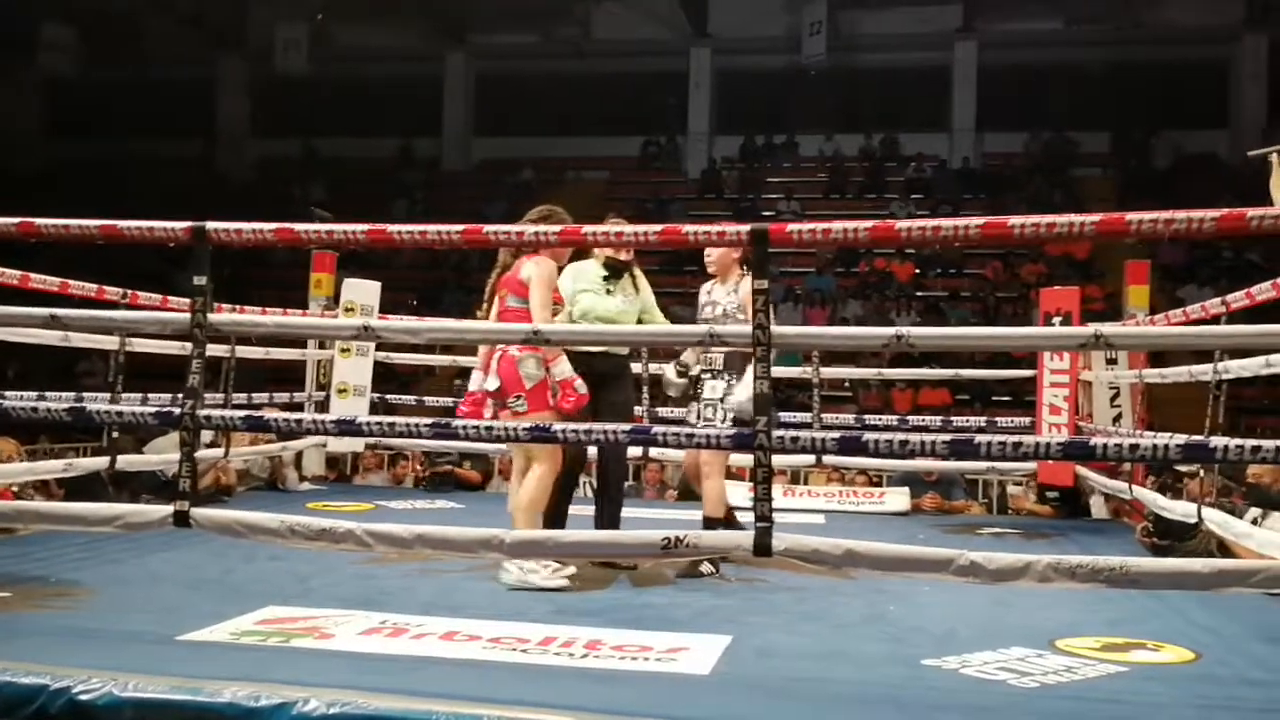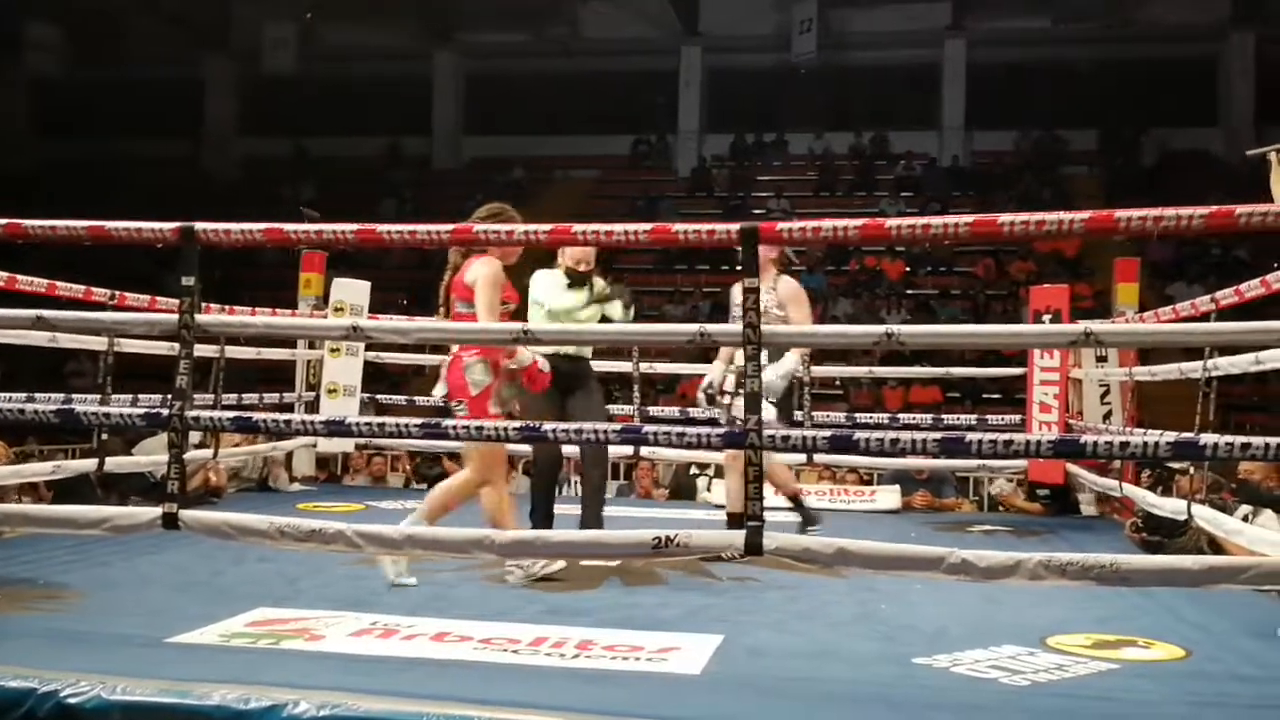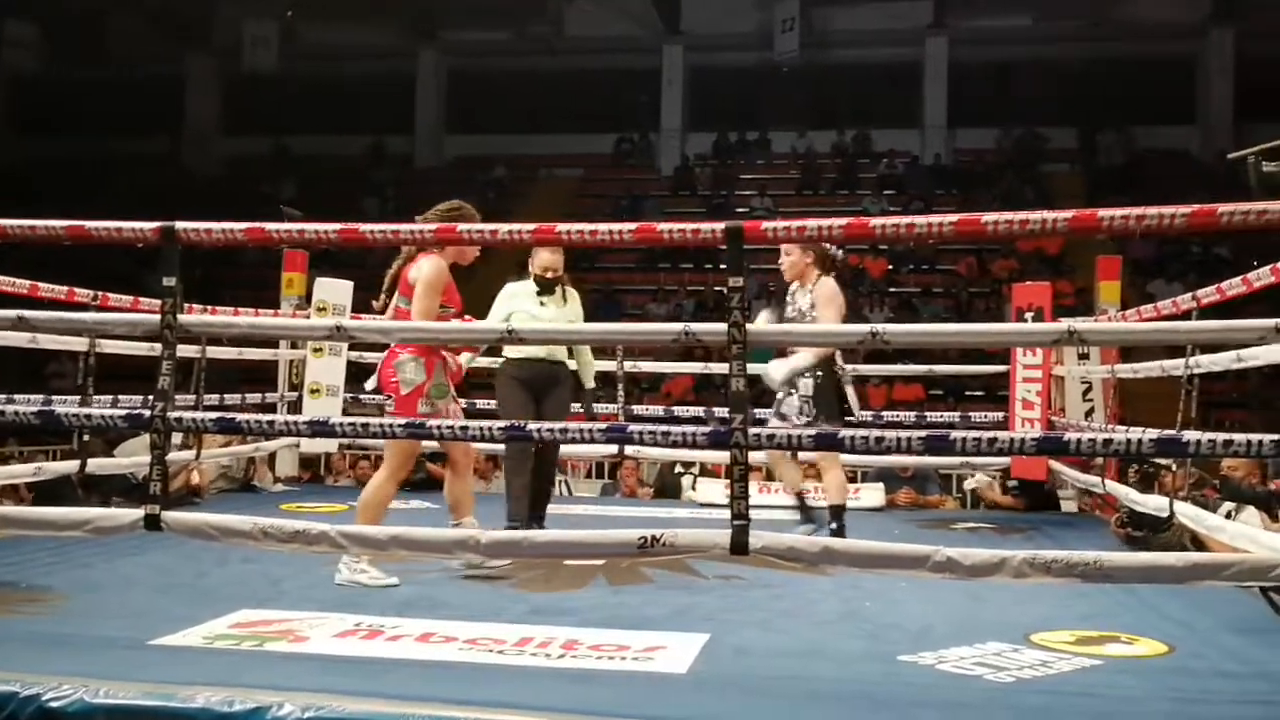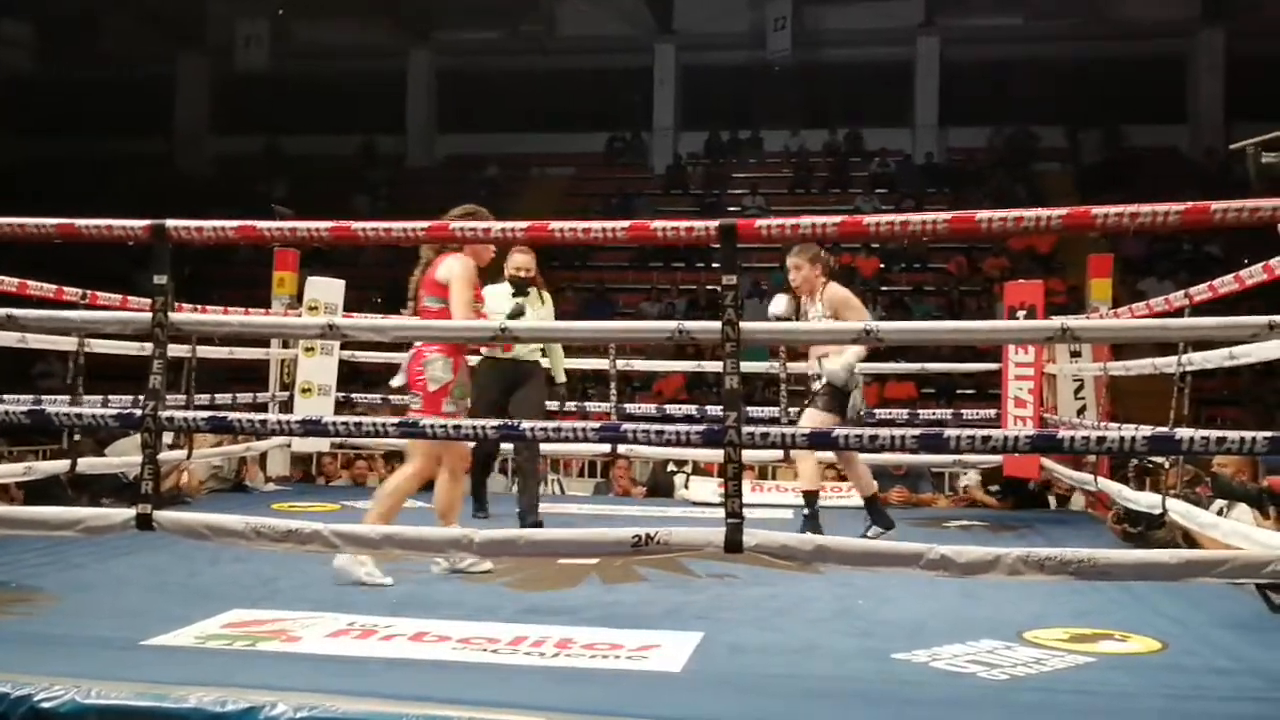
dt=0.4s
person 1, frame 1
left shoulder: (510, 270)
right shoulder: (542, 265)
right elbow: (542, 325)
left wrist: (477, 384)
right wrist: (565, 374)
left hip: (505, 367)
right hip: (526, 368)
left knee: (524, 466)
right knee: (547, 462)
left ankle: (526, 555)
right ankle: (520, 558)
person 1, frame 2
left shoulder: (467, 270)
right shoulder: (489, 266)
right elbow: (489, 329)
right wrist: (526, 360)
left hip: (471, 372)
right hip: (478, 372)
left knee: (495, 470)
right knee: (479, 471)
left ankle: (519, 558)
person 1, frame 3
left shoulder: (428, 265)
right shoulder: (433, 266)
left elbow: (389, 319)
left hip: (428, 373)
right hip: (412, 371)
left knee: (462, 455)
right knee: (395, 468)
right ankle: (353, 562)
person 1, frame 4
left shoulder: (442, 265)
right shoulder: (461, 264)
right elbow: (463, 325)
left hip: (442, 370)
right hip: (439, 368)
left knee: (457, 461)
right knee: (420, 465)
left ankle: (451, 550)
right ankle: (355, 551)
person 2, frame 1
left shoulder: (749, 287)
right shoulder: (707, 289)
left wrist: (751, 381)
right wrist: (683, 364)
left hip: (731, 384)
right hip: (706, 382)
left knee: (711, 464)
right knee: (693, 465)
left ankle: (709, 554)
right ankle: (731, 527)
person 2, frame 2
left shoulder: (787, 287)
right shoulder: (738, 289)
left wrist: (784, 367)
right wrist: (716, 372)
left hip: (771, 376)
right hip: (740, 376)
left knee: (760, 456)
right knee: (733, 459)
left ankle: (806, 515)
person 2, frame 3
left shoulder: (826, 288)
right shoulder: (794, 289)
left wrist: (792, 363)
left hip: (823, 377)
right hip: (797, 378)
left knee: (826, 457)
right knee: (775, 448)
left ankle: (837, 531)
right ankle: (806, 512)
person 2, frame 4
left shoulder: (836, 294)
right shoulder: (805, 299)
left wrist: (849, 357)
left hip: (838, 379)
right hip: (821, 379)
left knee: (802, 444)
right knee: (844, 455)
left ankle: (811, 521)
right ankle: (880, 518)
person 3, frame 1
left shoulder: (636, 279)
right shoulder: (576, 273)
left elbow: (655, 321)
right elbow: (557, 321)
left hip: (616, 373)
right hip: (576, 367)
left knee: (614, 458)
right knee: (571, 455)
person 3, frame 2
left shoulder: (597, 286)
right shoulder: (542, 280)
left elbow: (621, 316)
right elbow: (556, 305)
left wrist: (625, 303)
right wrist: (593, 299)
left hip: (580, 373)
left knee: (595, 448)
right knee: (548, 454)
left ankle: (592, 529)
right ankle: (541, 532)
person 3, frame 3
left shoulder: (570, 297)
right shoulder: (512, 292)
left elbow: (581, 345)
left wrist: (588, 387)
left hip: (556, 378)
right hip: (516, 375)
left knee: (549, 455)
right knee: (519, 447)
left ankle: (535, 520)
right ankle: (517, 523)
person 3, frame 4
left shoulder: (544, 298)
right shoulder: (490, 294)
left elbow: (552, 342)
left wrist: (560, 381)
right wrist: (505, 323)
left hip: (530, 374)
right hip: (492, 371)
left knee: (528, 443)
right knee: (486, 443)
left ankle: (529, 512)
right ankle: (480, 499)
